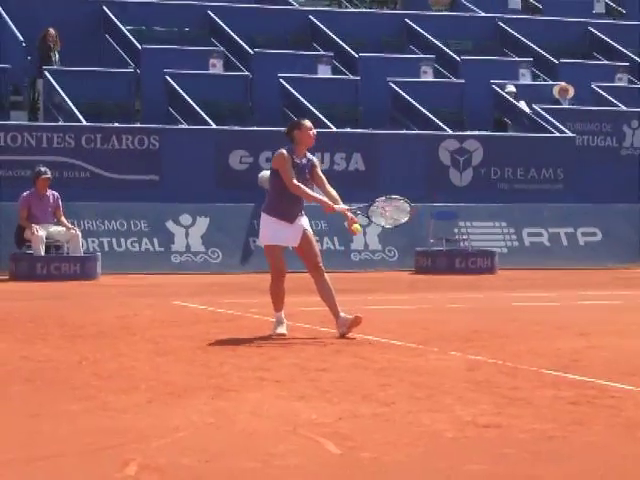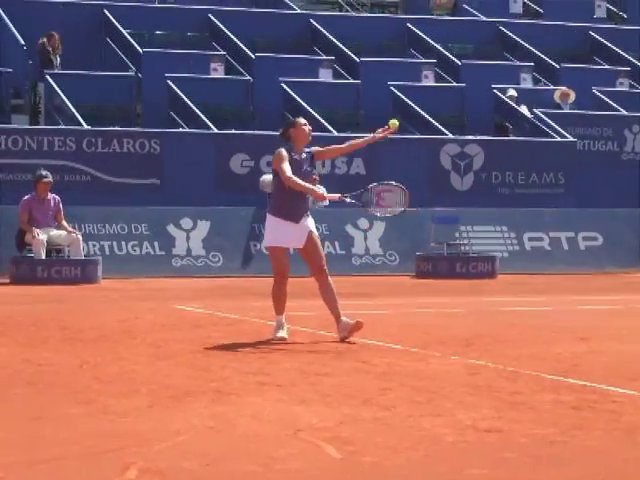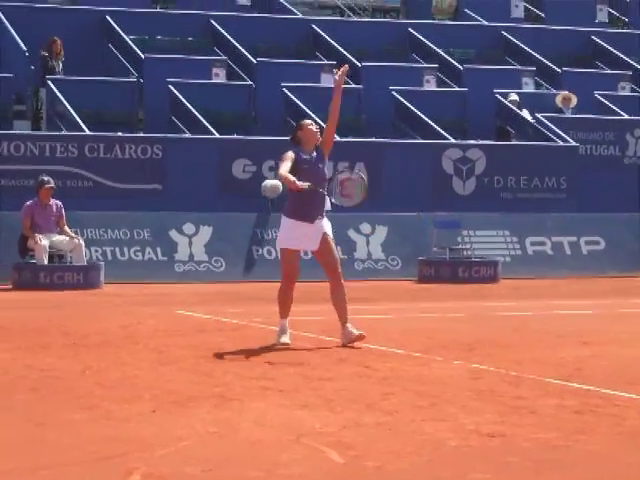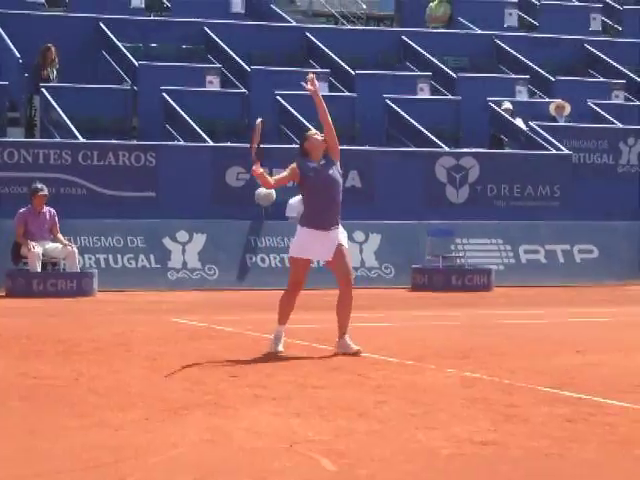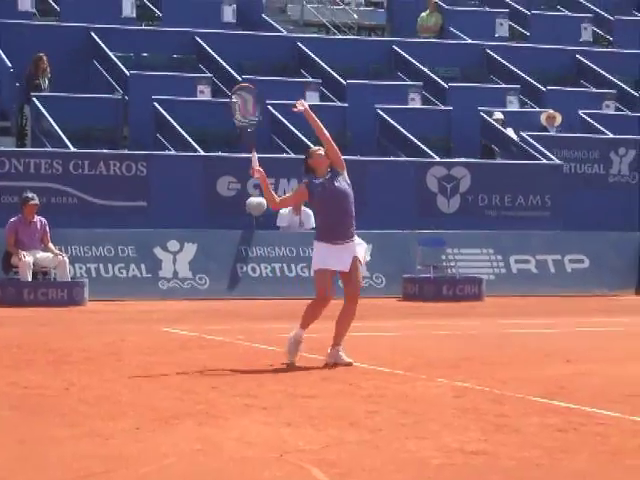
dt=0.2s
person 1, frame 1
left shoulder: (311, 162)
right shoulder: (283, 156)
left elbow: (326, 188)
right elbow: (294, 186)
left wrist: (345, 211)
right wrist: (323, 203)
left hip: (297, 220)
right hip: (274, 221)
left knee: (318, 268)
right knee: (278, 274)
left ankle: (339, 318)
right ankle: (279, 320)
person 1, frame 2
left shoulder: (311, 154)
right shoulder: (282, 154)
left elbow: (342, 148)
right elbow: (288, 179)
left wrist: (374, 137)
right wrist: (313, 191)
left hip: (303, 221)
right hip: (279, 221)
left knee: (322, 272)
right knee: (281, 276)
left ankle: (341, 322)
right ankle: (280, 324)
person 1, frame 3
left shoulder: (322, 153)
right shoulder: (292, 156)
left elbow: (332, 120)
right elbow: (282, 173)
left wrist: (338, 87)
right wrist: (293, 182)
left hip: (318, 223)
right hip: (294, 224)
left knee: (336, 273)
right knee: (289, 278)
left ankle: (346, 329)
right ankle: (283, 328)
person 1, frame 4
left shoulder: (333, 159)
right shoulder: (300, 168)
left elbow: (328, 124)
right elbow: (272, 183)
left wrist: (316, 96)
right wrist: (261, 175)
left hip: (333, 233)
right hip: (309, 232)
left knee: (346, 284)
right knee: (295, 286)
left ankle: (342, 340)
right ankle: (279, 334)
person 1, frame 5
left shoulder: (340, 171)
right shoulder: (308, 187)
left elbow: (326, 138)
right elbow: (276, 204)
left wrist: (308, 114)
right wrist: (263, 180)
left hip: (350, 245)
right hip: (326, 247)
left knee: (353, 297)
right knee: (323, 297)
left ankle: (335, 350)
right ankle: (298, 335)
